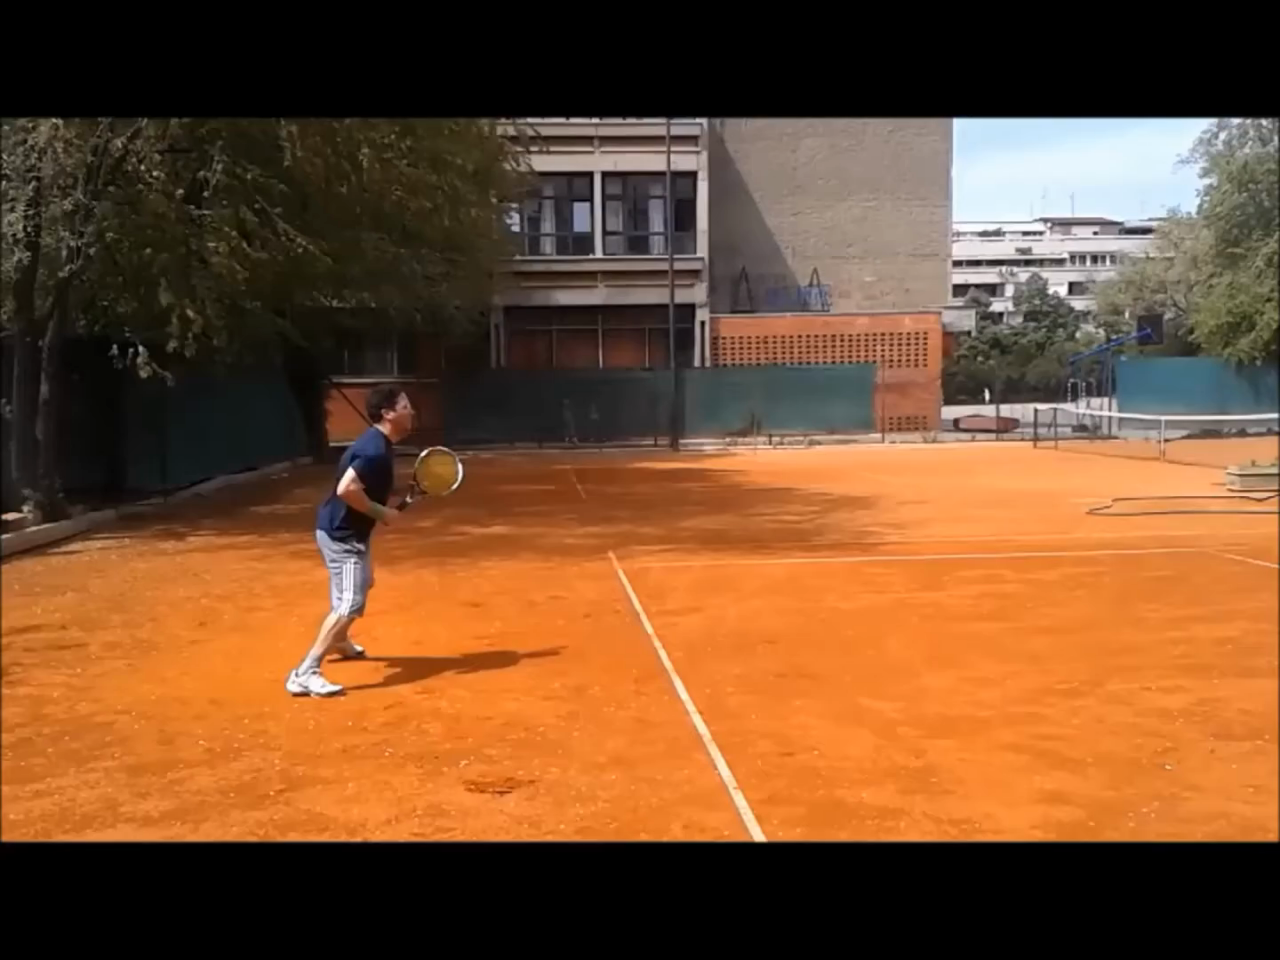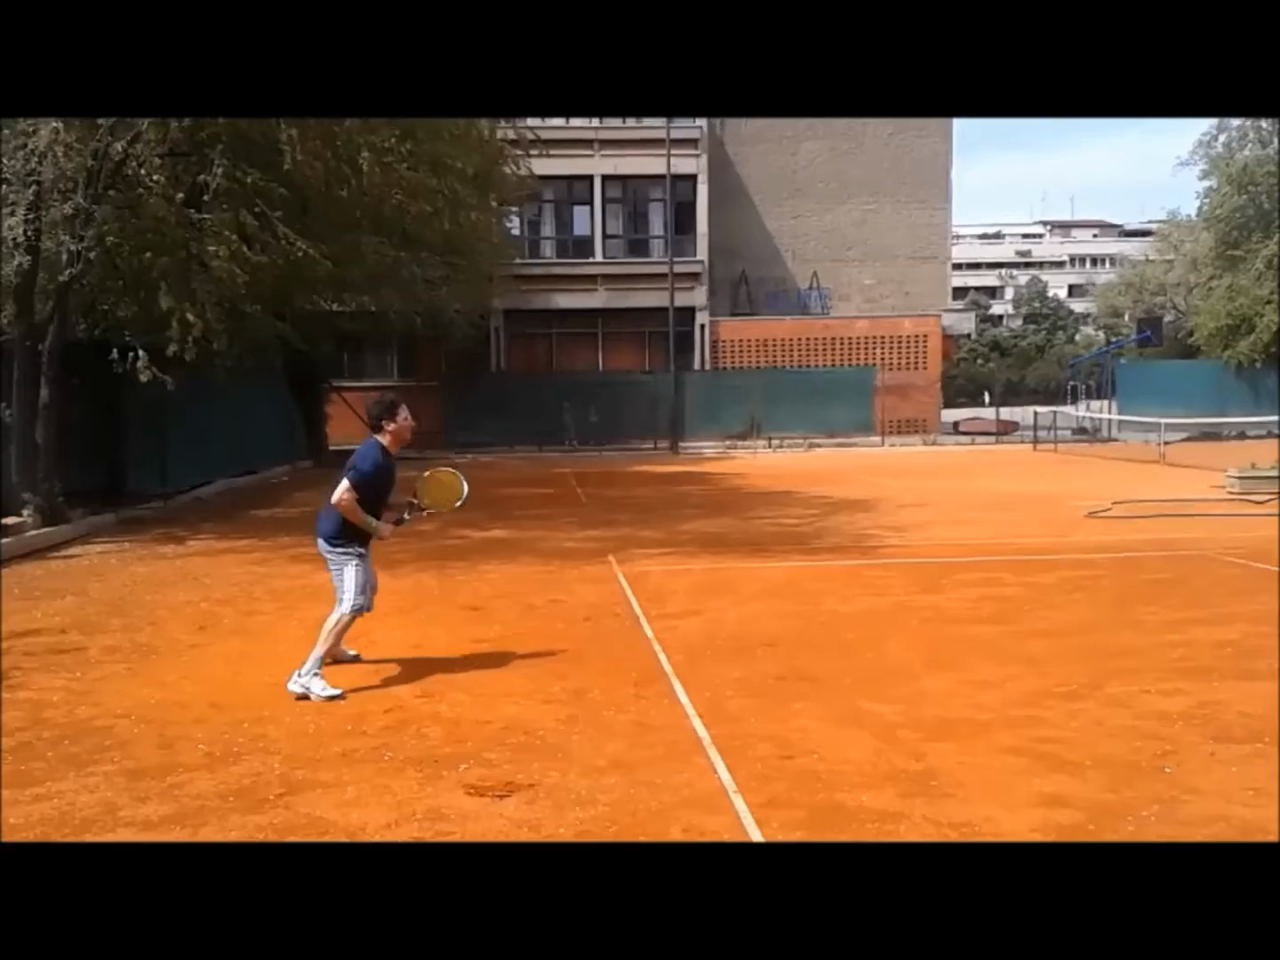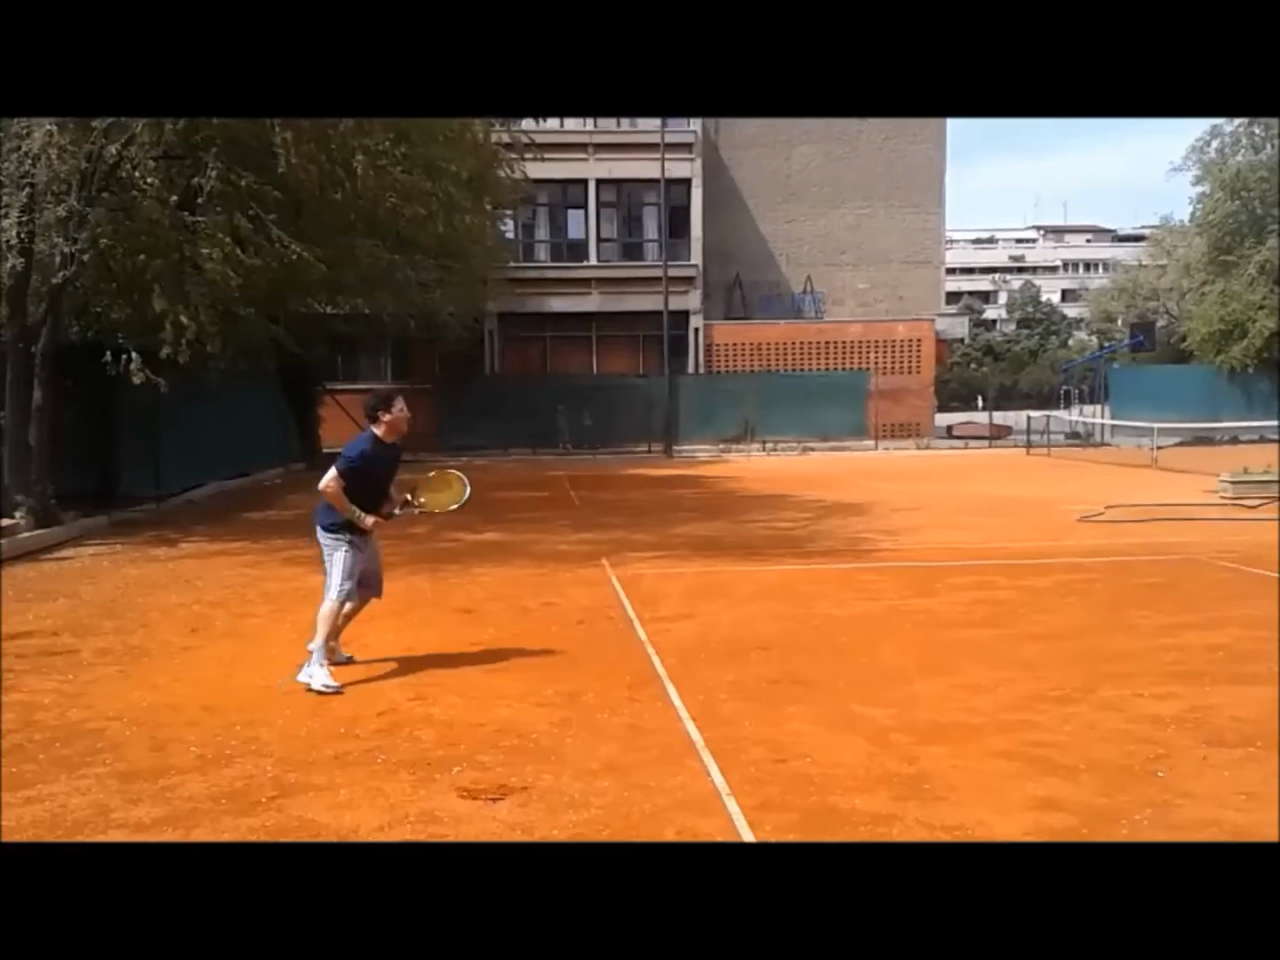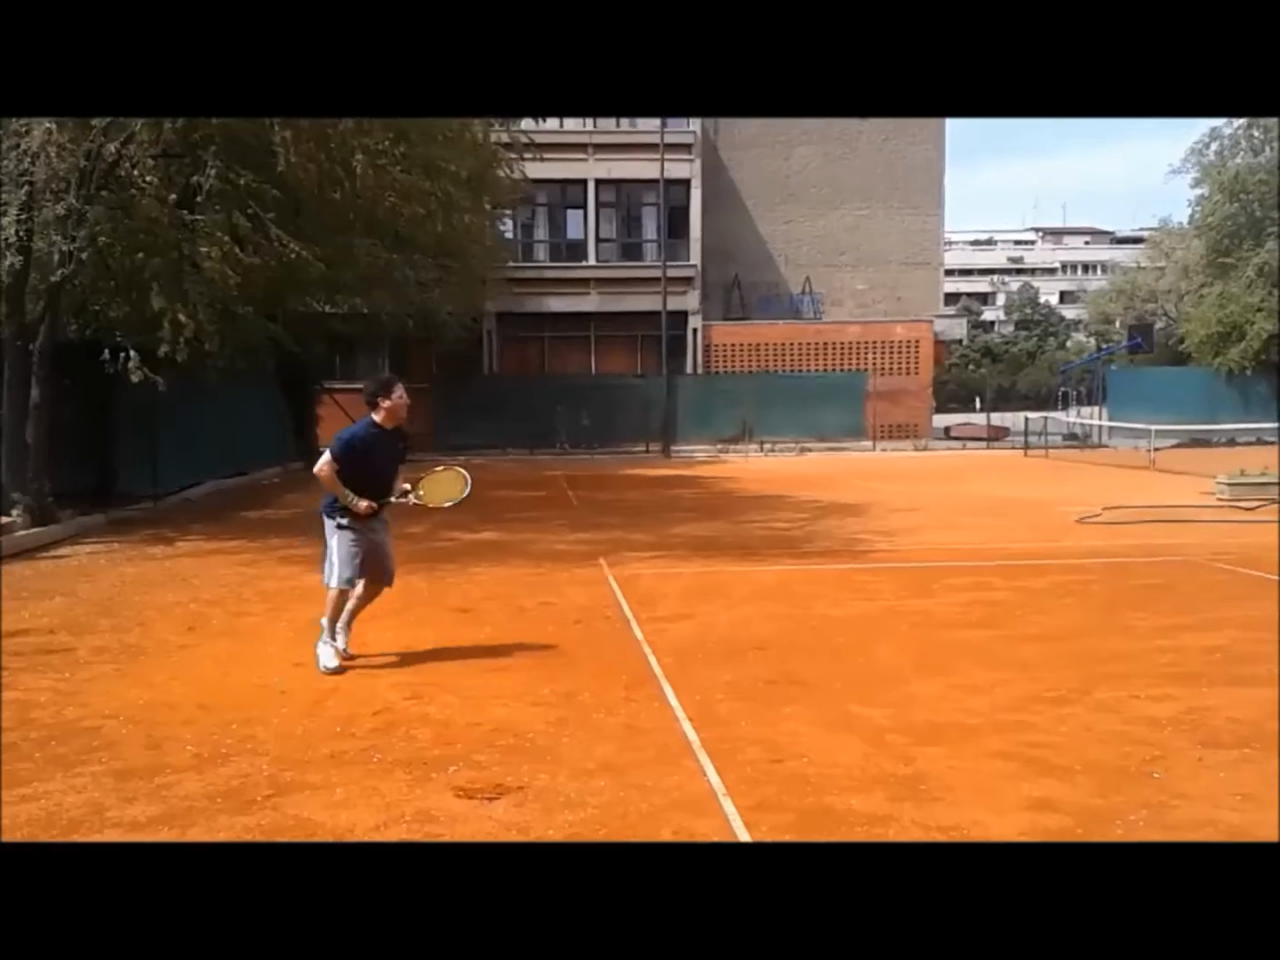
dt=0.1s
person 1, frame 1
left shoulder: (378, 444)
right shoulder: (375, 450)
right elbow: (346, 490)
left wrist: (387, 502)
right wrist: (381, 512)
left hip: (346, 532)
right hip: (343, 535)
left knee: (353, 594)
right knee: (348, 605)
left ankle: (339, 641)
right ankle: (305, 674)
person 1, frame 2
left shoulder: (381, 455)
right shoulder: (373, 461)
right elbow: (340, 499)
right wrist: (374, 526)
left hip: (348, 538)
right hip: (342, 541)
left knee: (364, 594)
right knee: (351, 606)
left ankle: (332, 646)
right ankle: (307, 675)
person 1, frame 3
left shoulder: (392, 450)
right shoulder: (361, 451)
right elbow: (327, 487)
left wrist: (399, 498)
right wrist: (358, 517)
left hip: (362, 532)
right hip: (339, 531)
left knee: (368, 589)
right knee: (341, 593)
left ankle: (326, 645)
right ankle: (313, 666)
person 1, frame 4
left shoulder: (399, 436)
right shoulder: (355, 436)
right elbow: (321, 470)
left wrist: (401, 487)
right wrist: (352, 500)
left hip: (374, 518)
right hip: (344, 517)
left knee: (380, 577)
right knee: (342, 581)
left ankle: (342, 624)
right ankle: (327, 640)
